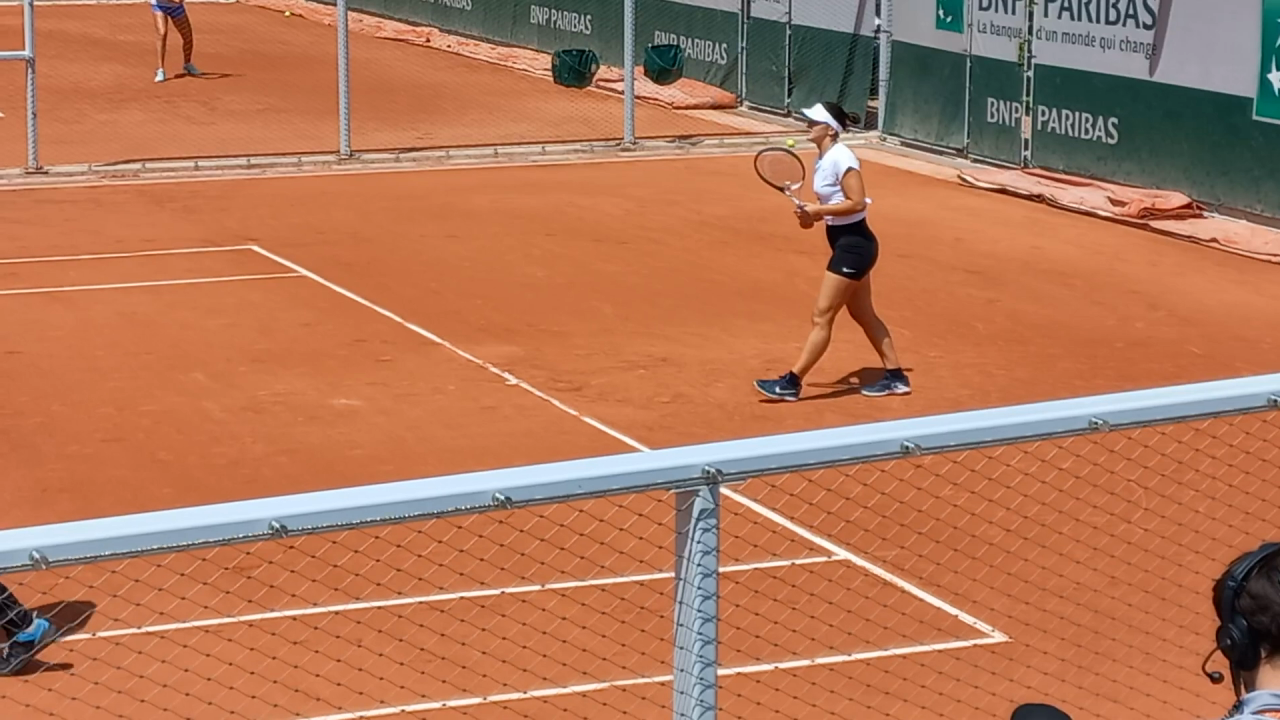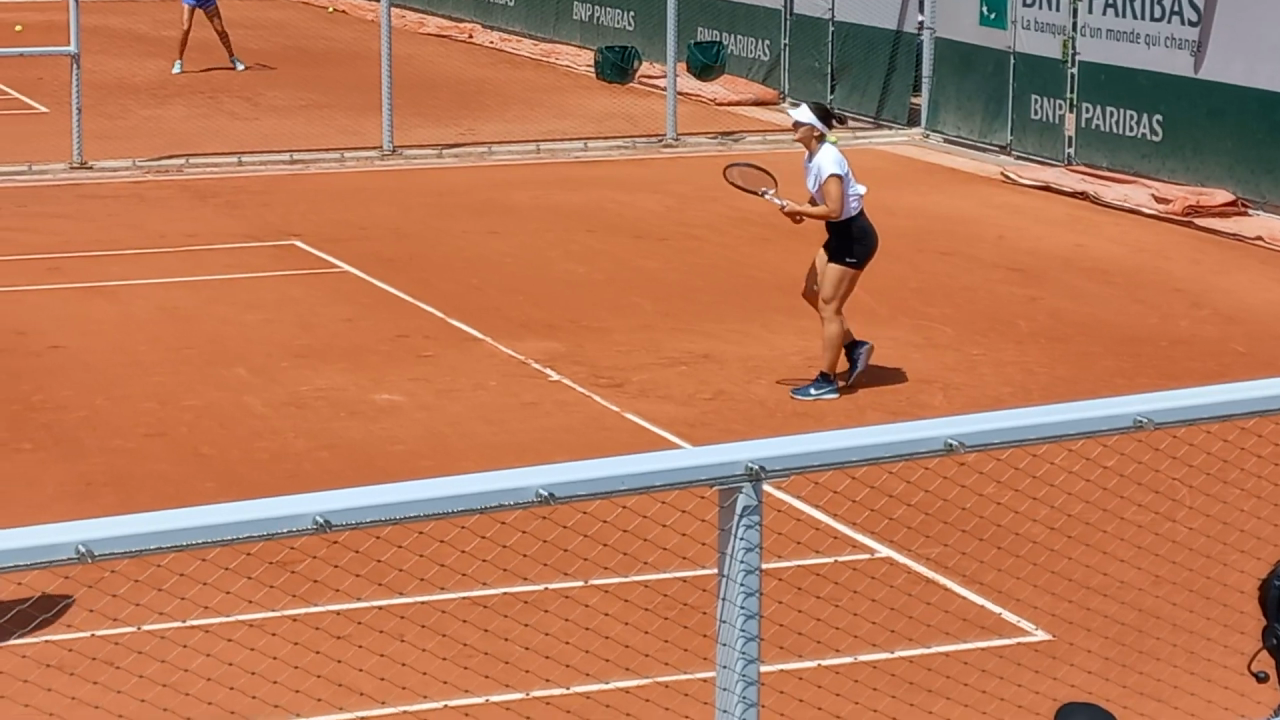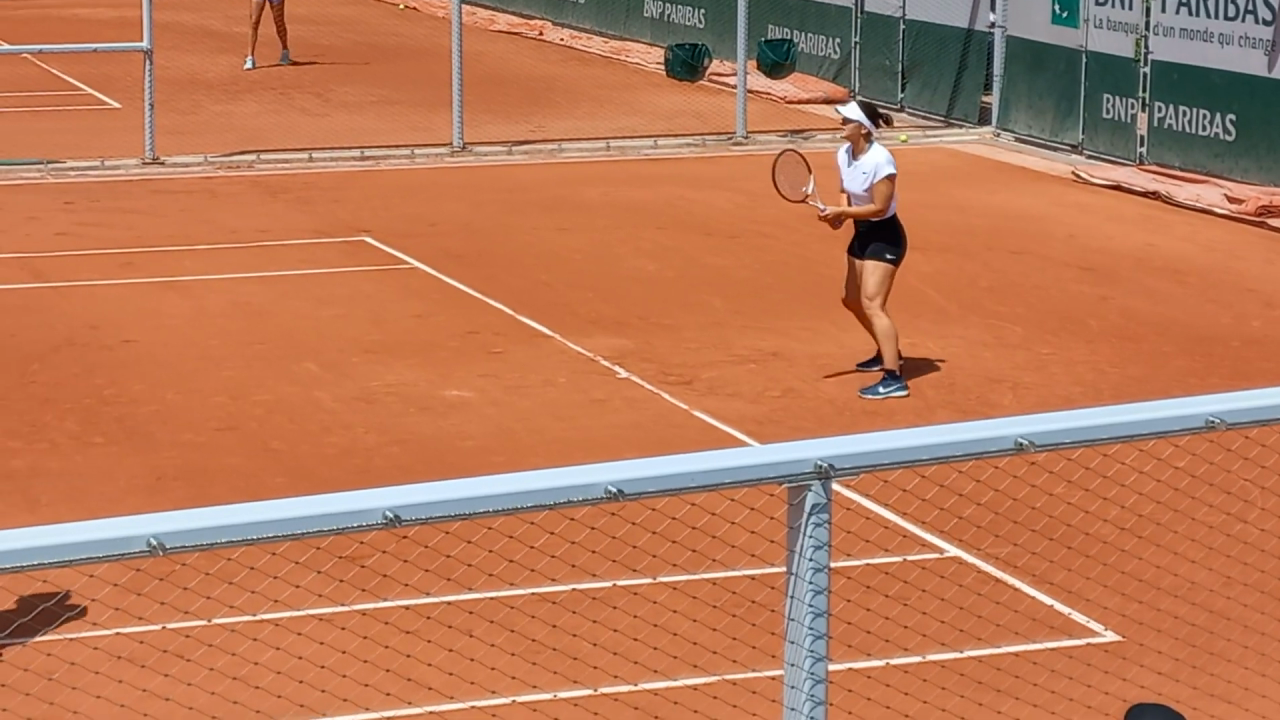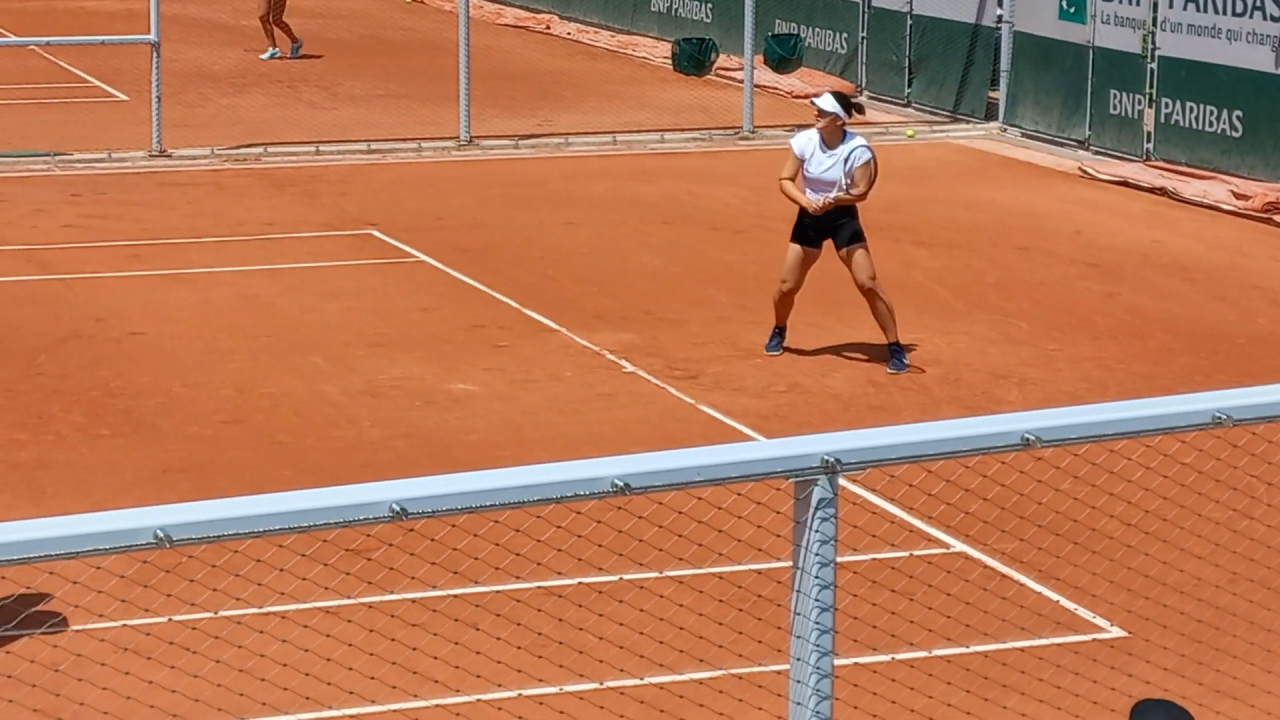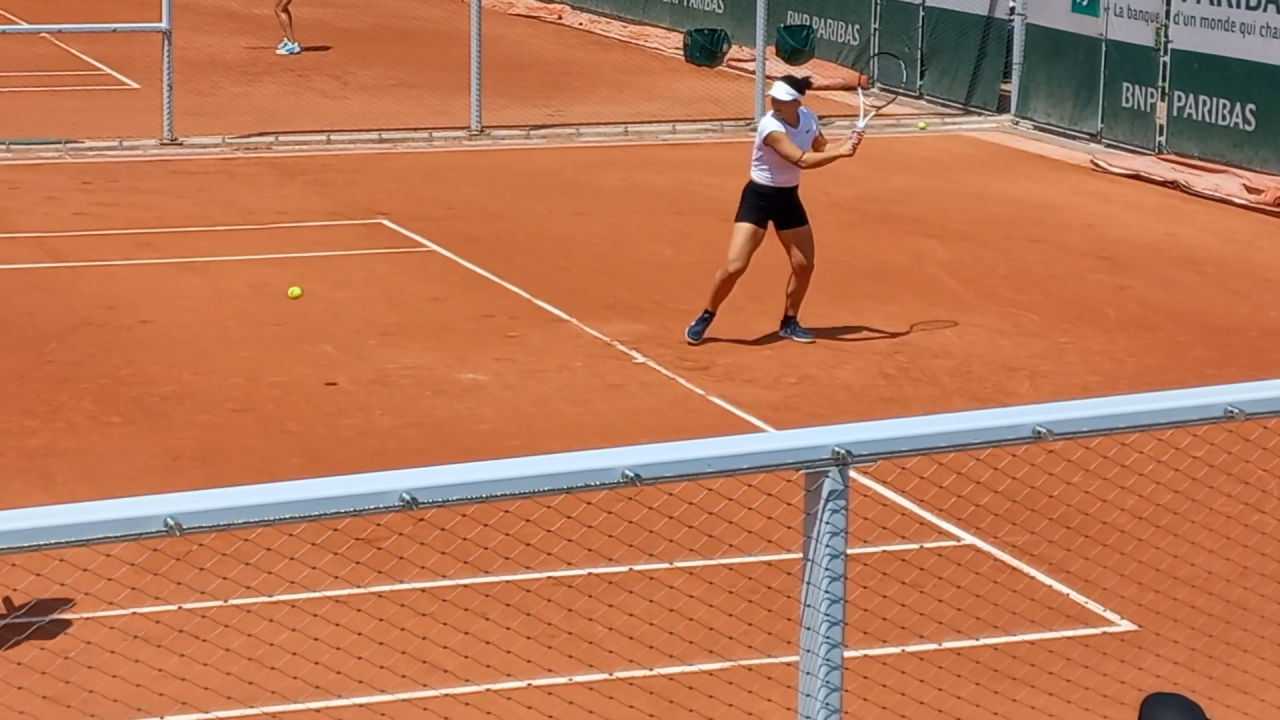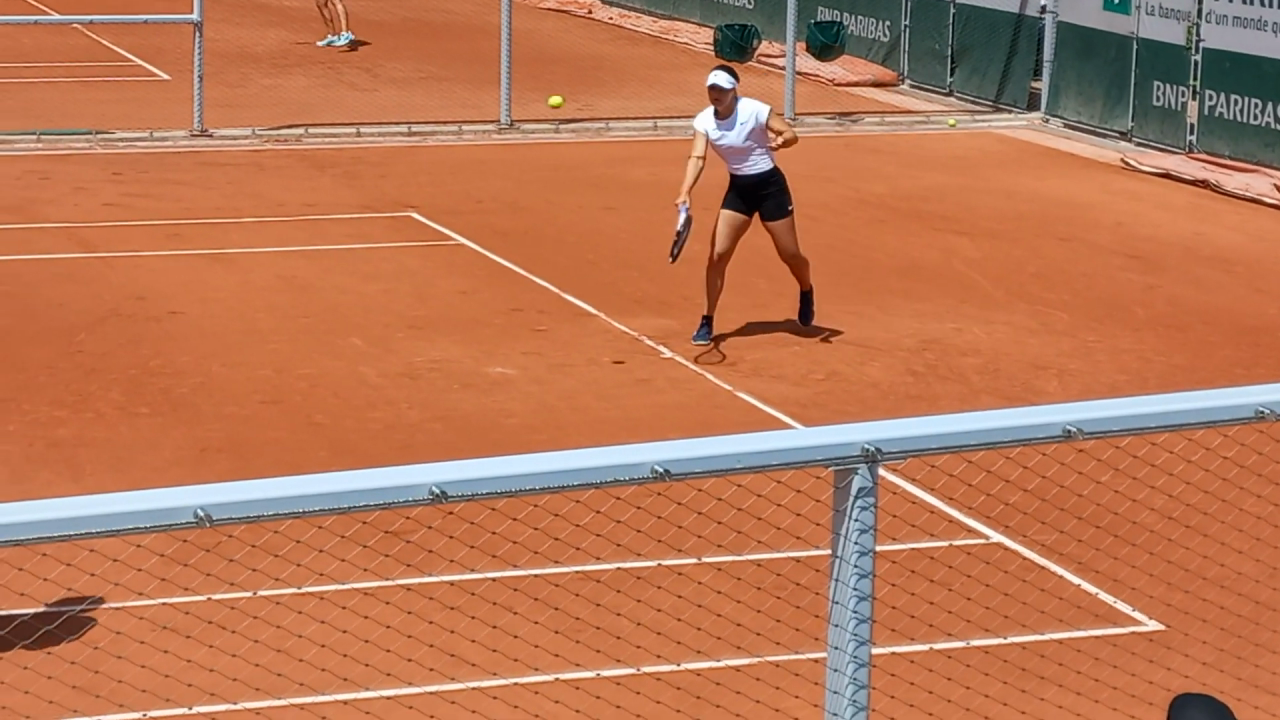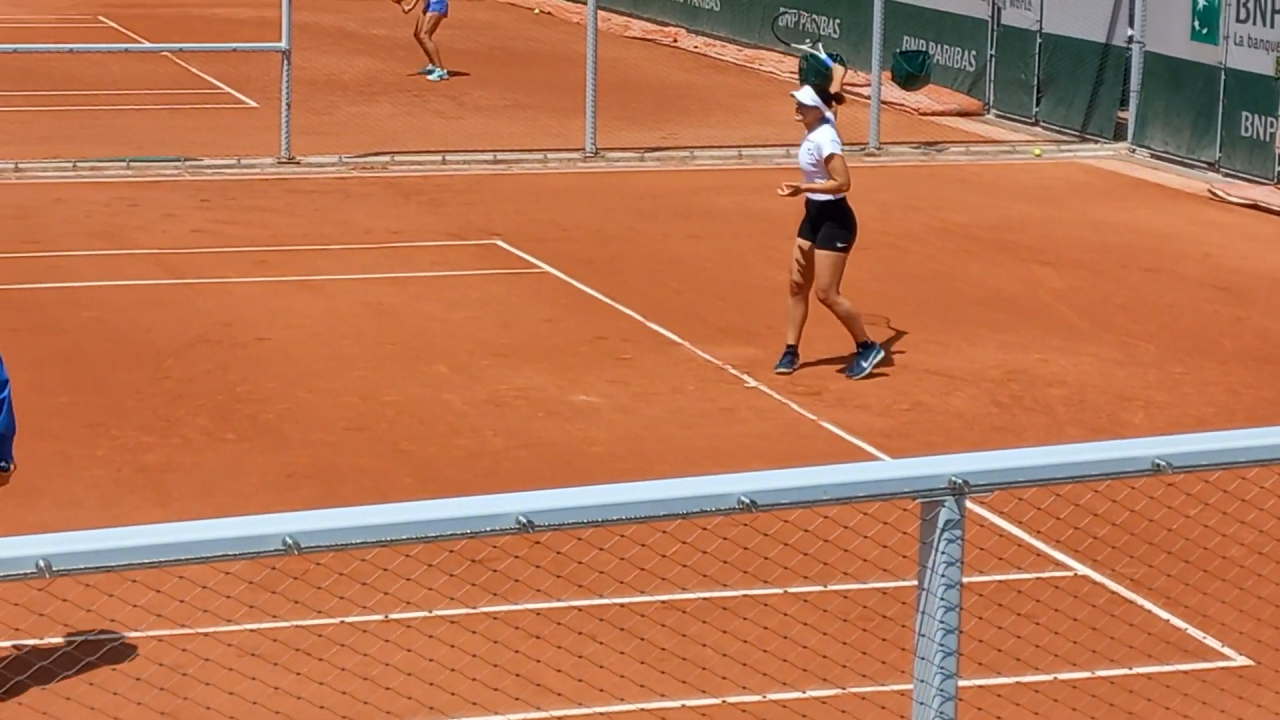
dt=0.4s
person 1, frame 1
left shoulder: (841, 158)
right shoulder: (824, 158)
left elbow: (856, 203)
left wrist: (819, 210)
right wrist: (812, 213)
left hip: (853, 245)
right hip: (849, 244)
left knee: (821, 316)
right knee: (862, 312)
left ankle: (792, 382)
right ankle: (896, 376)
person 1, frame 2
left shoulder: (828, 161)
right shoulder: (811, 156)
left elbow: (833, 210)
left wrist: (799, 210)
right wrist: (799, 209)
left hip: (854, 238)
right hip: (843, 235)
left knee: (827, 306)
right knee: (811, 293)
left ankle: (827, 381)
right ankle: (854, 347)
person 1, frame 3
left shoulder: (880, 160)
right shoulder: (844, 154)
left elbow: (879, 208)
left wrist: (841, 212)
right wrist: (839, 214)
left hip: (885, 236)
right hip: (863, 233)
left knee: (872, 304)
right knee: (852, 300)
left ankle: (894, 379)
right ankle: (889, 354)
person 1, frame 4
left shoulder: (858, 147)
right shoulder: (803, 141)
left elbow: (861, 192)
right elbow: (785, 180)
left wrist: (836, 201)
right wrist: (806, 202)
left hip: (843, 219)
right hip: (810, 218)
left knee: (869, 284)
right knee: (787, 287)
left ankle: (895, 347)
right ankle: (779, 331)
person 1, frame 5
left shoulder: (807, 117)
right shoulder: (770, 126)
left elbow: (821, 150)
right elbow: (802, 160)
left wrist: (846, 144)
right wrist: (841, 153)
left hip: (788, 198)
right hip: (758, 198)
left knee: (804, 265)
right knee: (733, 267)
left ankle: (789, 322)
right ankle: (707, 317)
person 1, frame 6
left shoulder: (755, 109)
right shoulder: (704, 121)
left elbow: (791, 136)
right elbow: (697, 159)
left wrist: (782, 140)
right wrist: (685, 192)
left hip: (770, 186)
right hip: (738, 189)
left knee: (790, 255)
right knee: (718, 254)
left ankle: (806, 292)
right ankle: (707, 321)
person 1, frame 7
left shoulder: (824, 139)
right shoulder: (823, 120)
left elbow: (843, 183)
right elbow: (832, 99)
left wrist: (804, 188)
right wrist: (837, 78)
left hip: (834, 219)
right hip: (814, 215)
left knee: (826, 294)
right knee: (797, 285)
left ankle: (867, 347)
right ankle: (792, 351)
